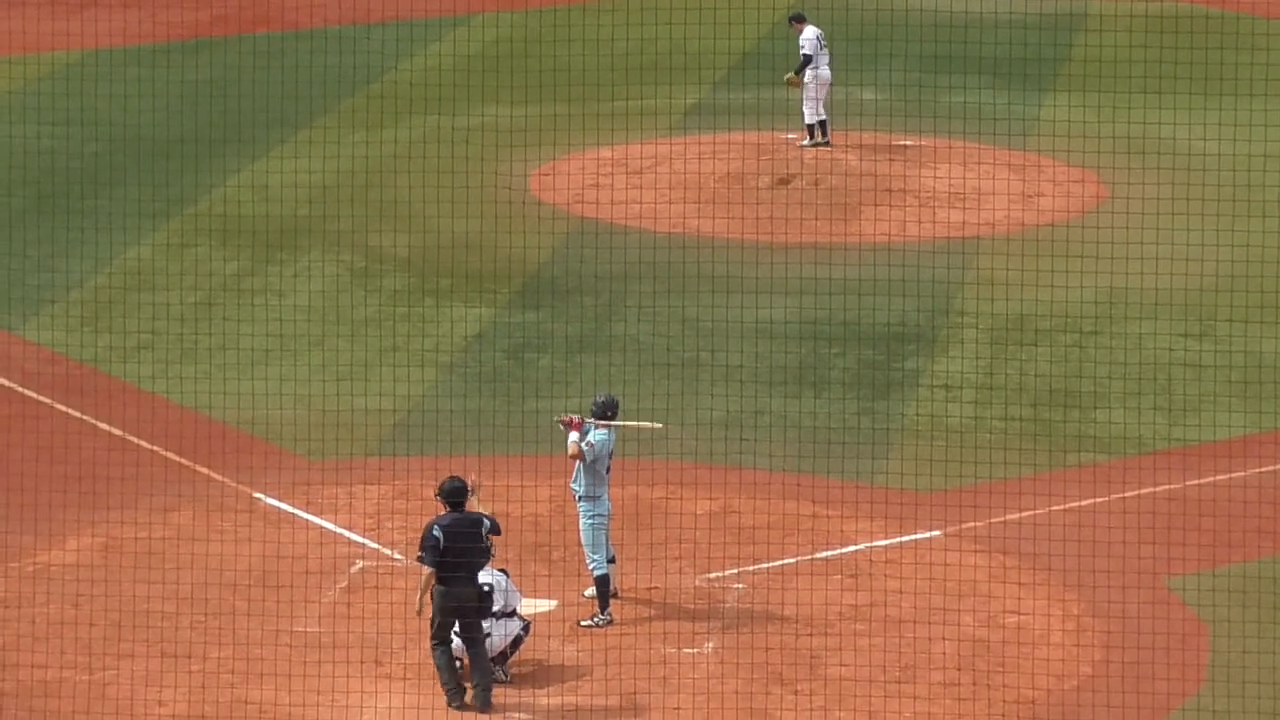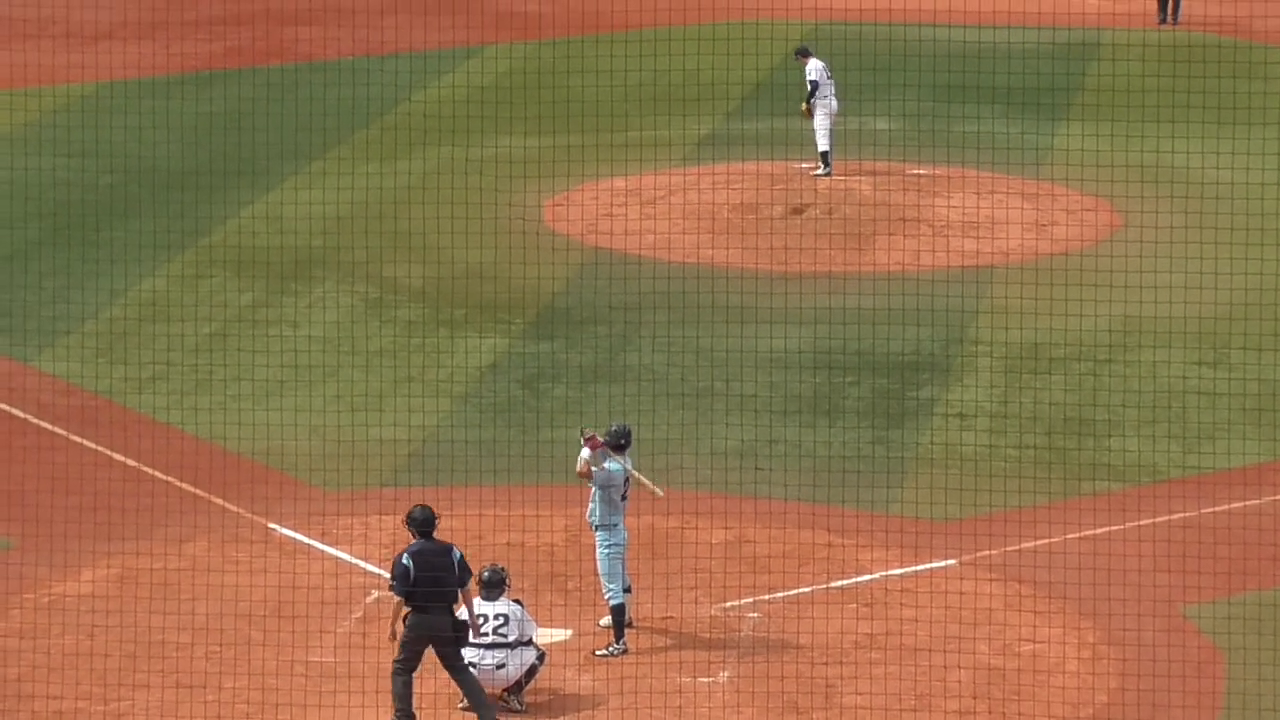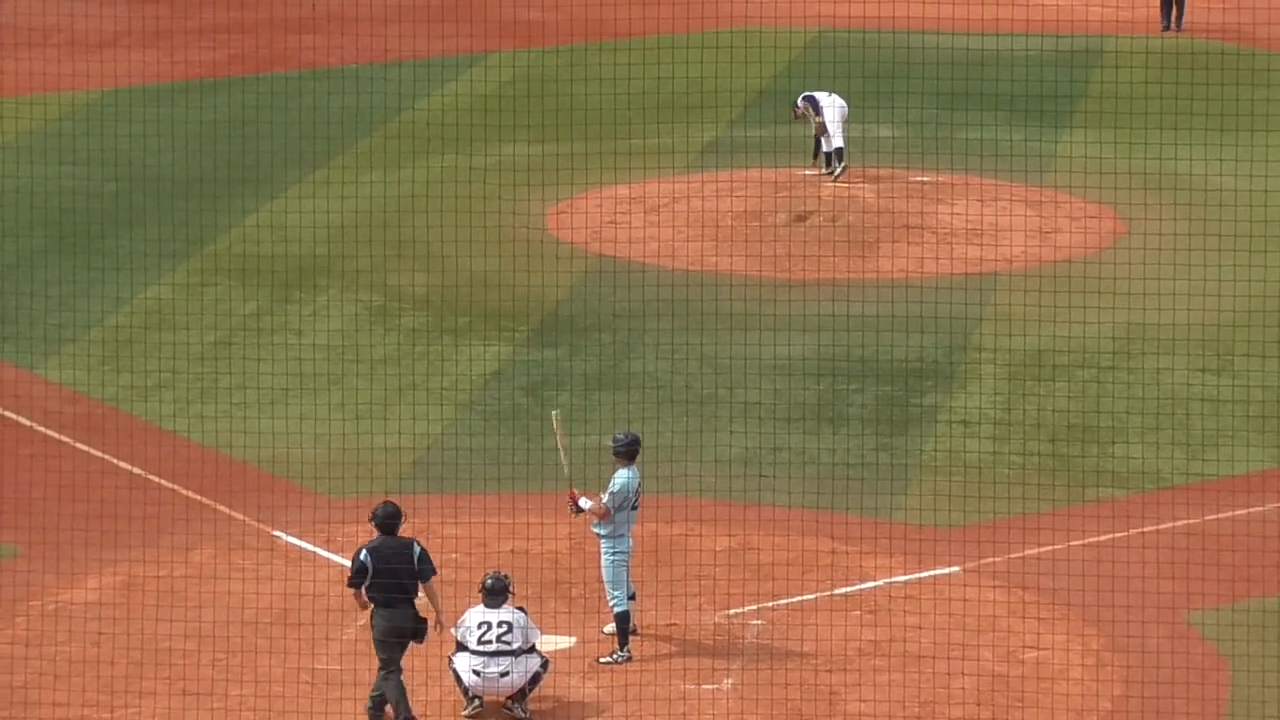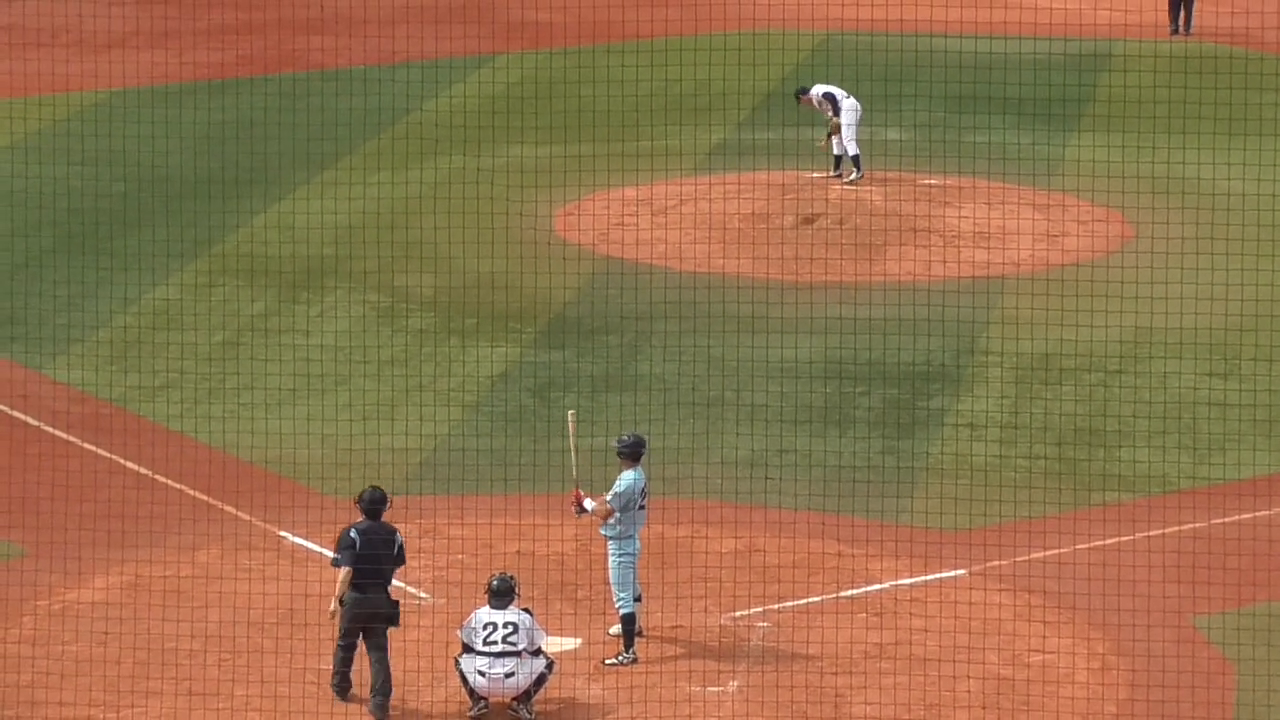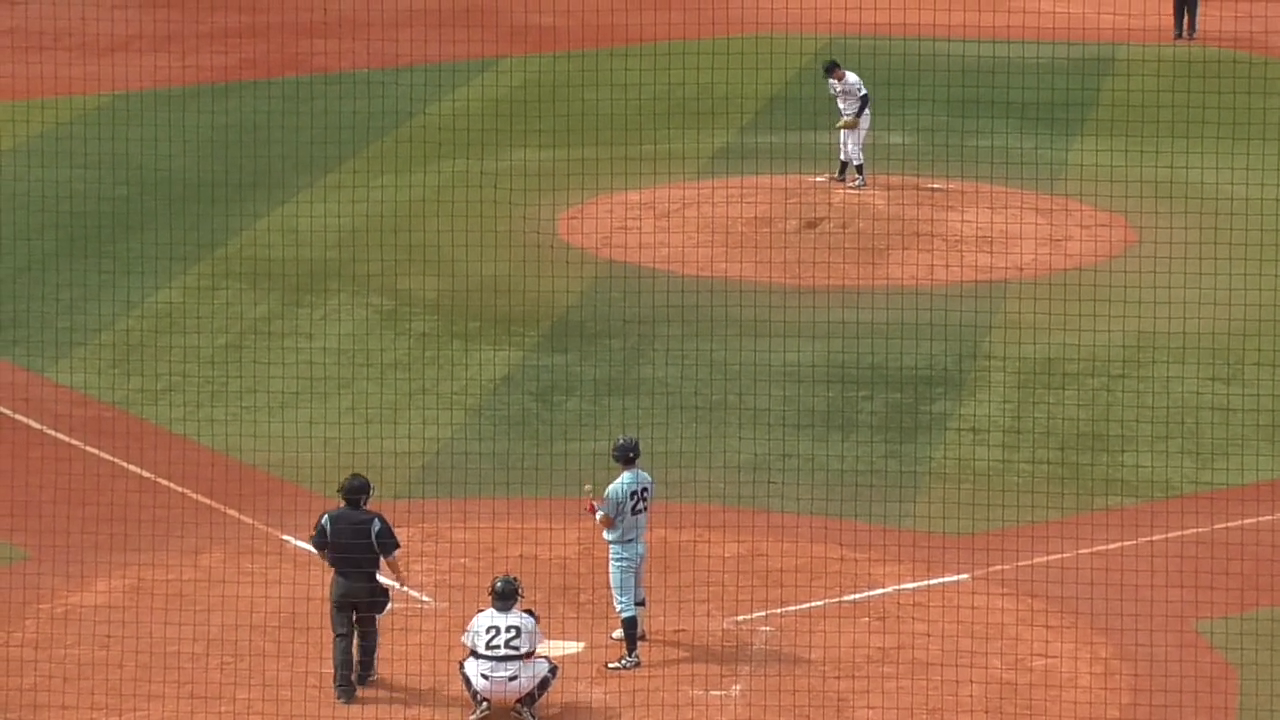
dt=0.5s
person 1, frame 1
left shoulder: (600, 438)
right shoulder: (594, 428)
left elbow: (574, 453)
right elbow: (573, 422)
left wrist: (574, 431)
right wrist: (569, 423)
left hip: (591, 503)
right hip: (598, 500)
left knee: (595, 558)
right knee: (604, 548)
left ankle: (605, 613)
right ankle: (609, 587)
person 1, frame 2
left shoulder: (612, 469)
right shoulder: (621, 459)
left elbow: (582, 471)
right elbow: (598, 445)
left wrist: (587, 448)
right wrist: (591, 442)
left hip: (608, 532)
right hip: (616, 529)
left knee: (612, 588)
right knee: (620, 577)
left ankle: (619, 643)
right ankle: (624, 617)
person 1, frame 3
left shoulder: (622, 480)
right shoulder: (631, 474)
left elbow: (602, 512)
right elbow: (608, 503)
left wrist: (580, 500)
right wrist: (583, 505)
left hip: (613, 541)
right hip: (622, 538)
left knee: (616, 595)
right knee: (625, 584)
left ankle: (623, 650)
right ankle: (627, 624)
person 1, frame 4
left shoulder: (628, 481)
right shoulder: (635, 475)
left elbow: (604, 512)
right elbow: (611, 501)
left wrist: (584, 500)
right wrist: (585, 506)
left hip: (621, 543)
right hip: (630, 539)
left knee: (623, 597)
right knee: (631, 586)
left ankle: (628, 652)
right ankle: (633, 625)
person 1, frame 5
left shoulder: (616, 488)
right shoulder: (646, 479)
left elbow: (608, 523)
left wrist: (595, 511)
right wrist: (603, 507)
left hip: (621, 548)
right hip: (639, 543)
left knee: (623, 601)
right knee: (635, 590)
left ankle: (631, 655)
right ankle: (636, 629)
person 2, frame 1
left shoulder: (436, 527)
right shoulder: (479, 521)
left elbow: (429, 570)
right elbow: (494, 528)
left wrist: (420, 597)
left hip: (445, 591)
right hip: (471, 591)
left knee: (440, 643)
right knee: (475, 643)
left ankle: (455, 694)
right ankle: (483, 696)
person 2, frame 2
left shoulder: (406, 556)
right shoulder: (451, 551)
left elbow: (399, 598)
right elbow: (465, 588)
left wrist: (393, 625)
right wrist: (472, 616)
left hip: (419, 621)
right hip: (446, 619)
left knee: (402, 669)
right knee: (458, 669)
person 2, frame 3
left shoulder: (366, 552)
right shoulder: (414, 547)
left elbow: (357, 588)
right elbow: (428, 585)
left wrist: (362, 602)
right wrist: (438, 613)
left hip: (384, 615)
right hip: (408, 614)
left knee: (389, 671)
right knee: (392, 664)
person 2, frame 4
left shoulder: (352, 533)
right shoulder: (393, 534)
left elbow: (346, 570)
right elbow: (396, 566)
left wrist: (335, 599)
left hip: (355, 597)
right hip: (381, 598)
left knee: (345, 646)
right knee: (378, 651)
left ankle: (340, 688)
person 2, frame 5
left shoulder: (328, 518)
right shoulder: (375, 521)
left elbow: (320, 551)
right elbow: (389, 556)
right wrist: (398, 574)
left hip: (341, 582)
right hip: (367, 583)
left knee: (341, 635)
right knee: (367, 630)
left ankle: (344, 687)
right ankle: (363, 674)
